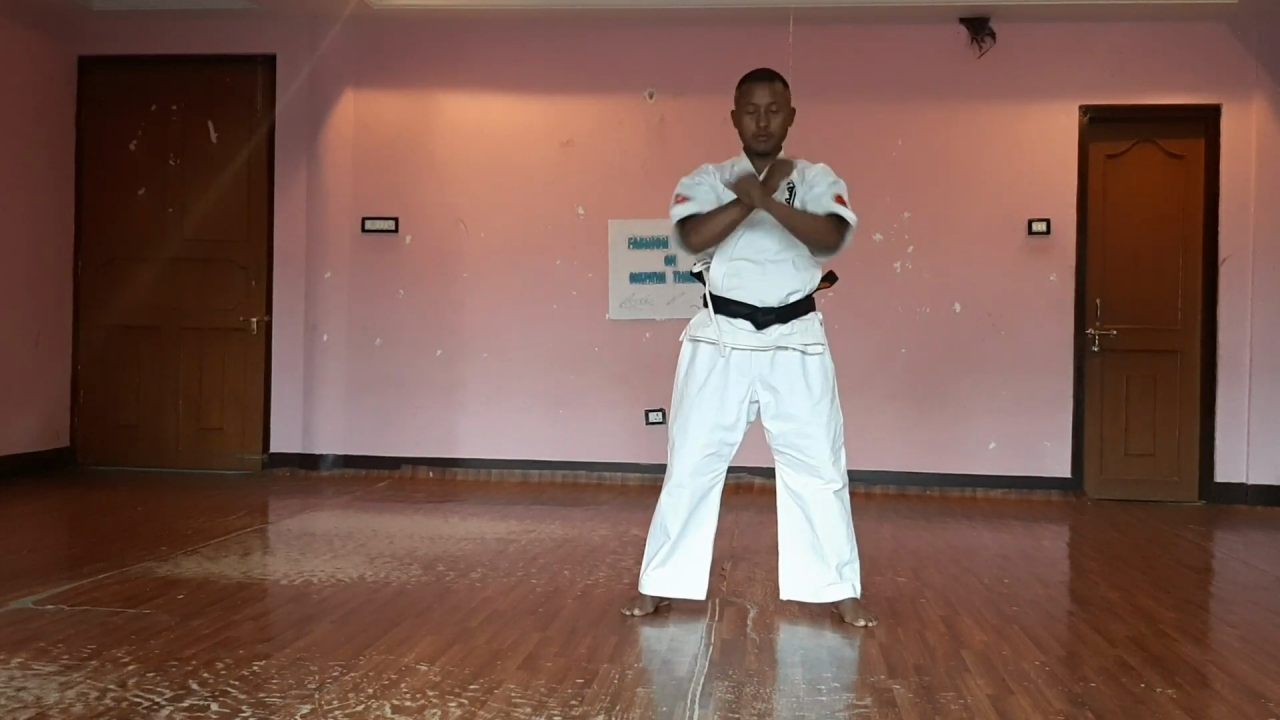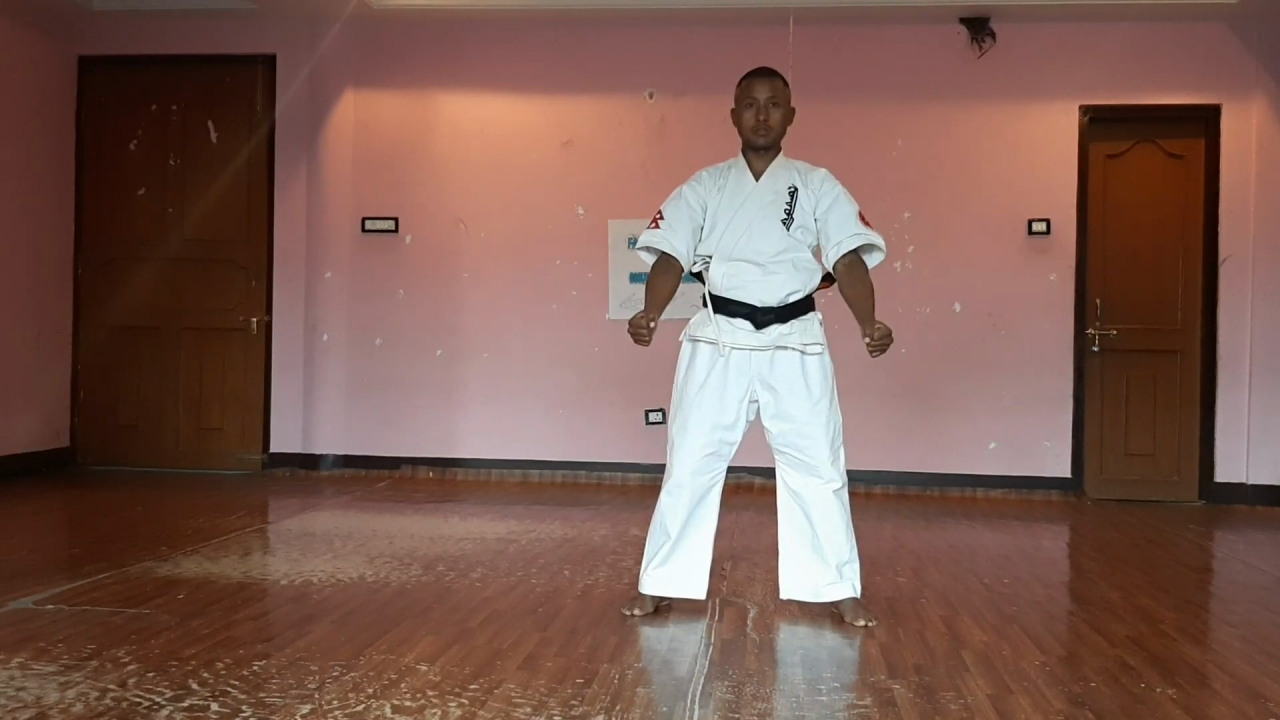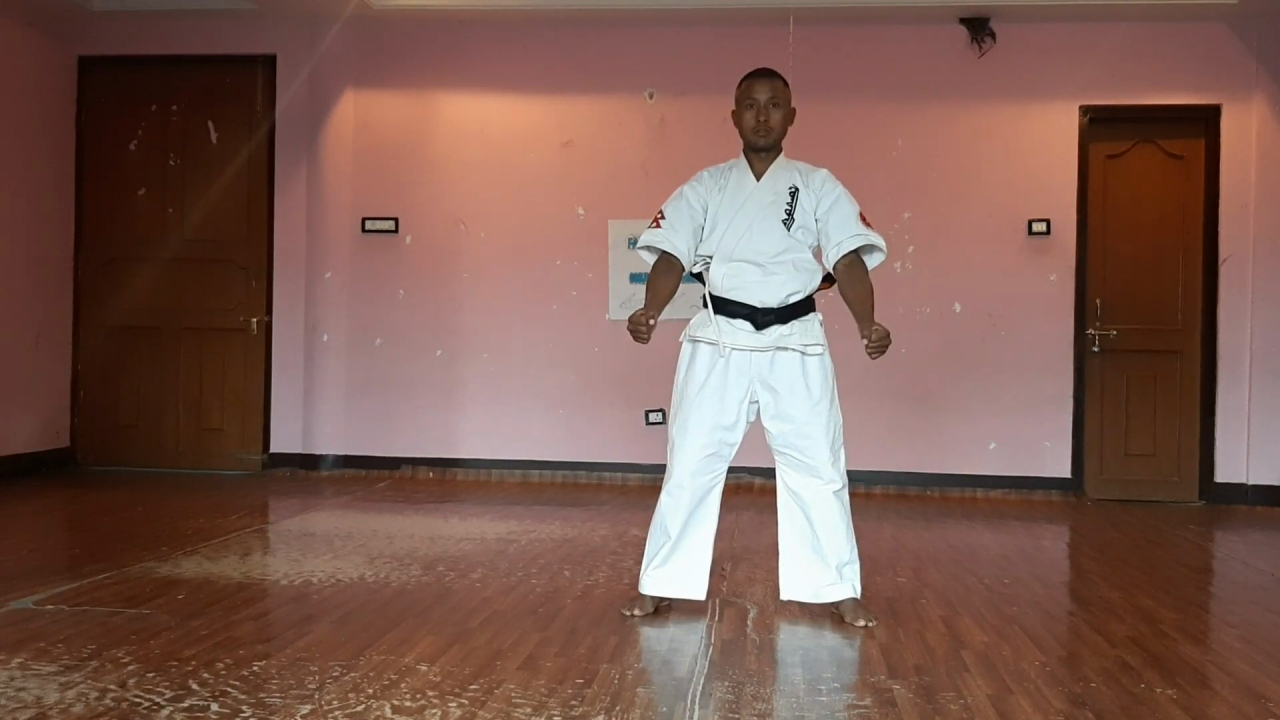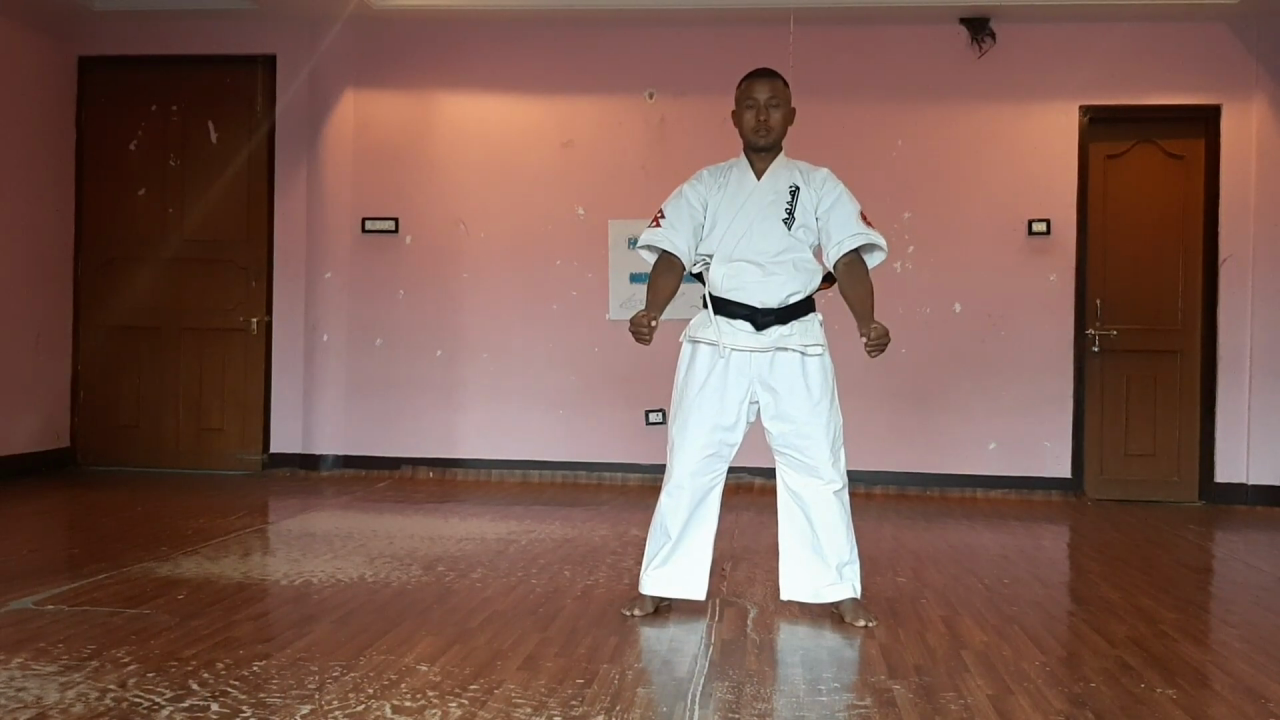
dt=0.7s
person 1, frame 1
left shoulder: (816, 178)
right shoulder: (708, 178)
left elbow: (833, 235)
right elbow: (694, 239)
left wrist: (769, 201)
right wrist: (754, 193)
left hip: (795, 340)
right hip: (719, 338)
left knee: (819, 466)
right knee: (692, 464)
left ankle: (839, 590)
right ankle: (660, 584)
person 1, frame 2
left shoulder: (817, 185)
right shoulder: (703, 187)
left elbow: (847, 259)
right elbow: (670, 256)
left wrist: (868, 322)
right wrist: (649, 314)
left hip: (794, 341)
right hip: (718, 339)
left knee: (817, 467)
right knee: (691, 464)
left ankle: (840, 590)
right ankle: (659, 584)
person 1, frame 3
left shoulder: (818, 186)
right shoulder: (705, 187)
left elbow: (847, 259)
right elbow: (672, 256)
left wrist: (867, 323)
right wrist: (649, 312)
left hip: (795, 342)
right hip: (718, 341)
left knee: (818, 469)
right knee: (691, 465)
left ankle: (840, 590)
right ankle: (660, 584)
person 1, frame 4
left shoulder: (819, 186)
right shoulder: (704, 186)
left elbow: (848, 258)
right elbow: (672, 255)
left wrist: (866, 322)
right wrist: (651, 312)
left hip: (795, 341)
right hip: (718, 340)
left knee: (818, 469)
right knee: (691, 465)
left ankle: (840, 590)
right ankle: (660, 584)
